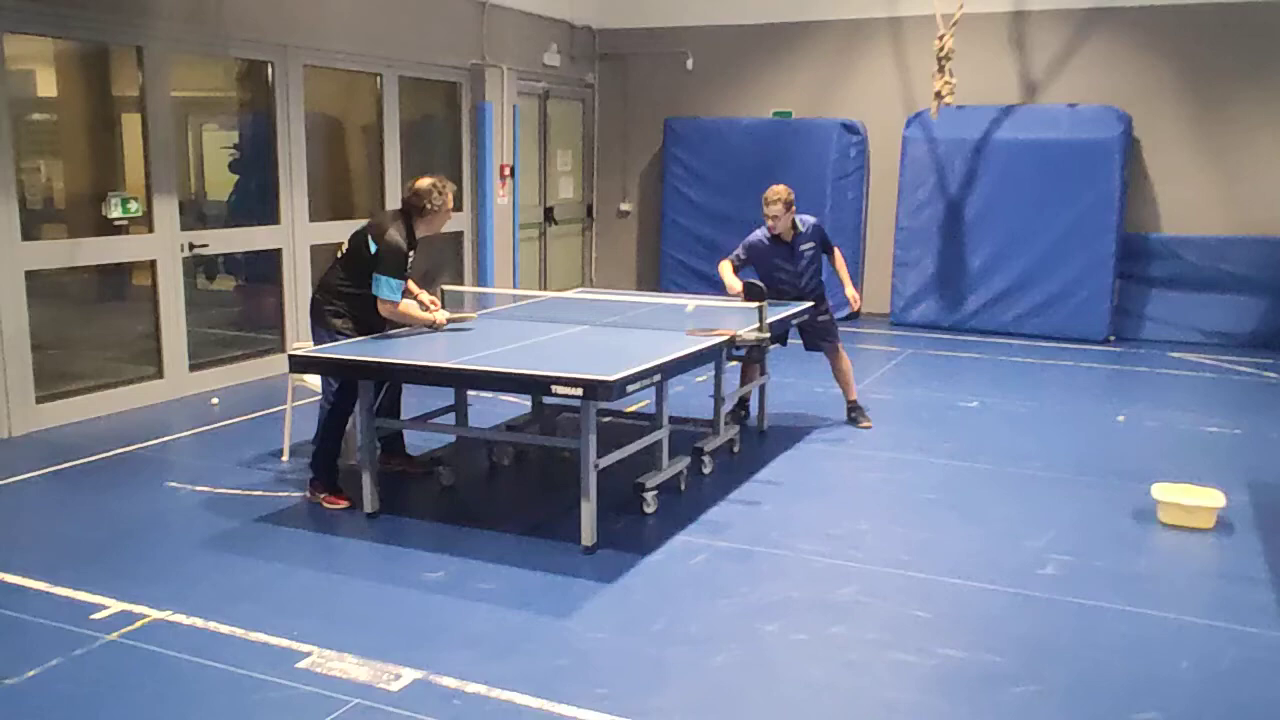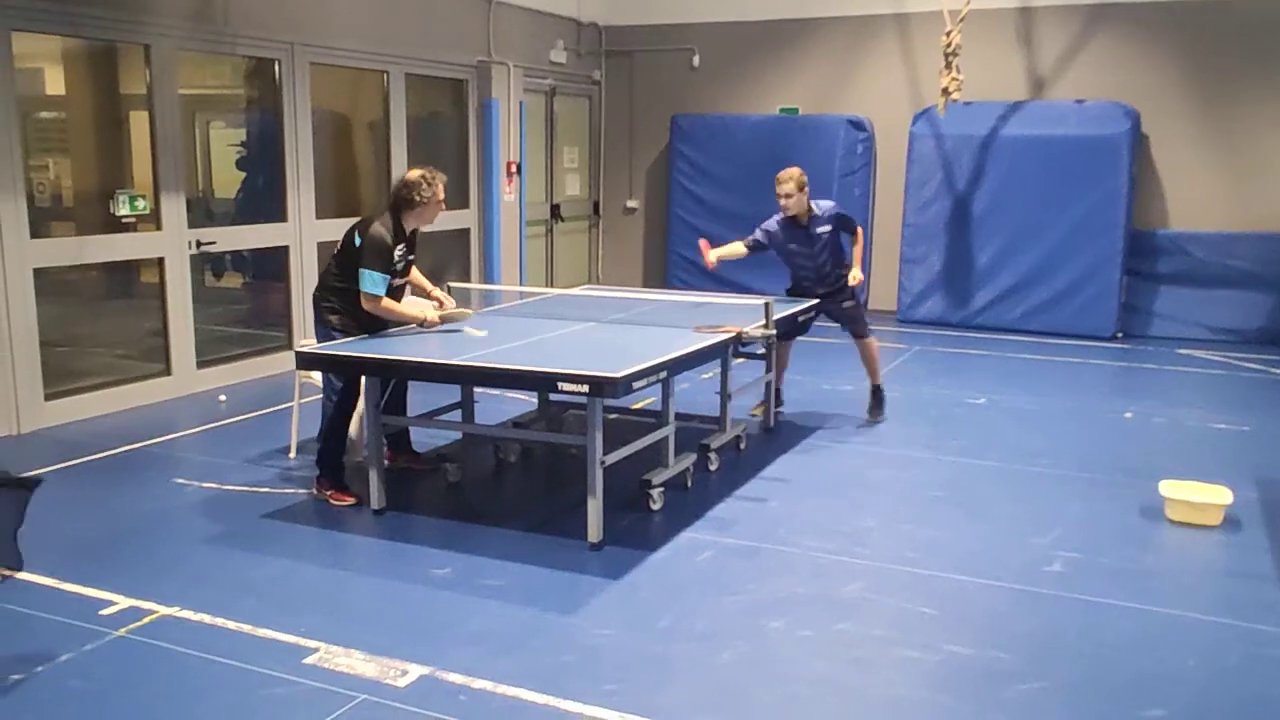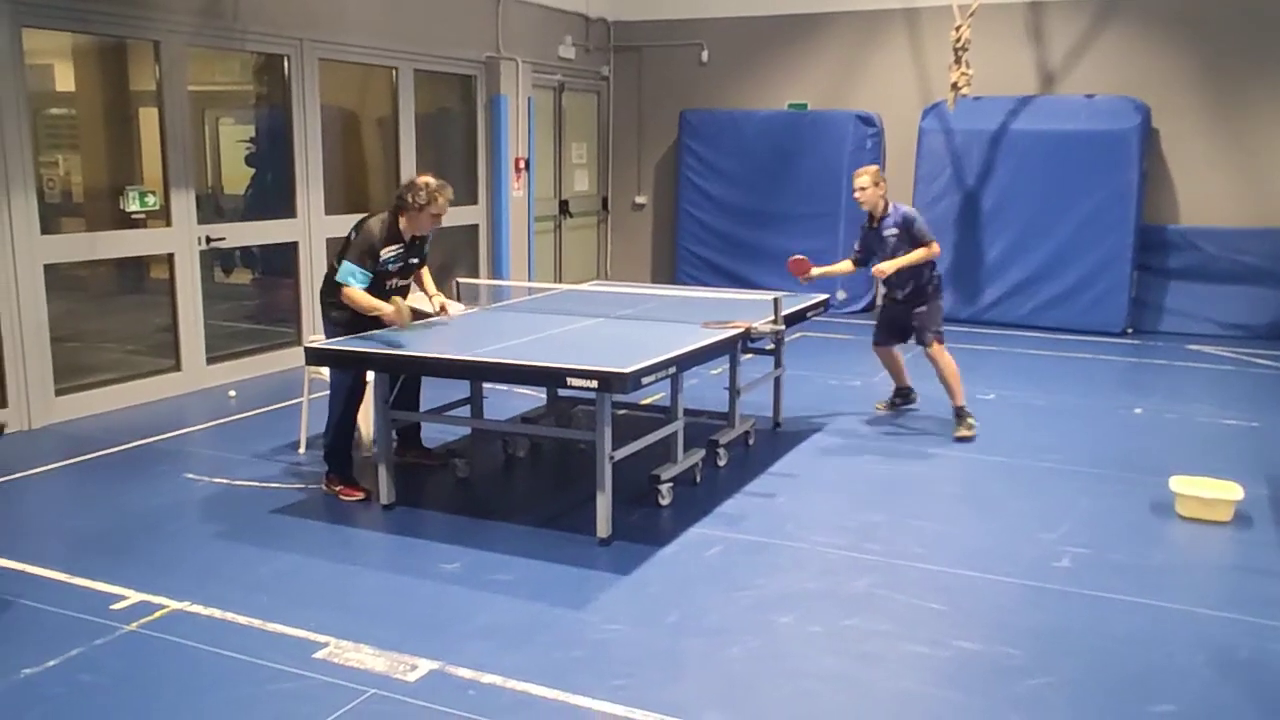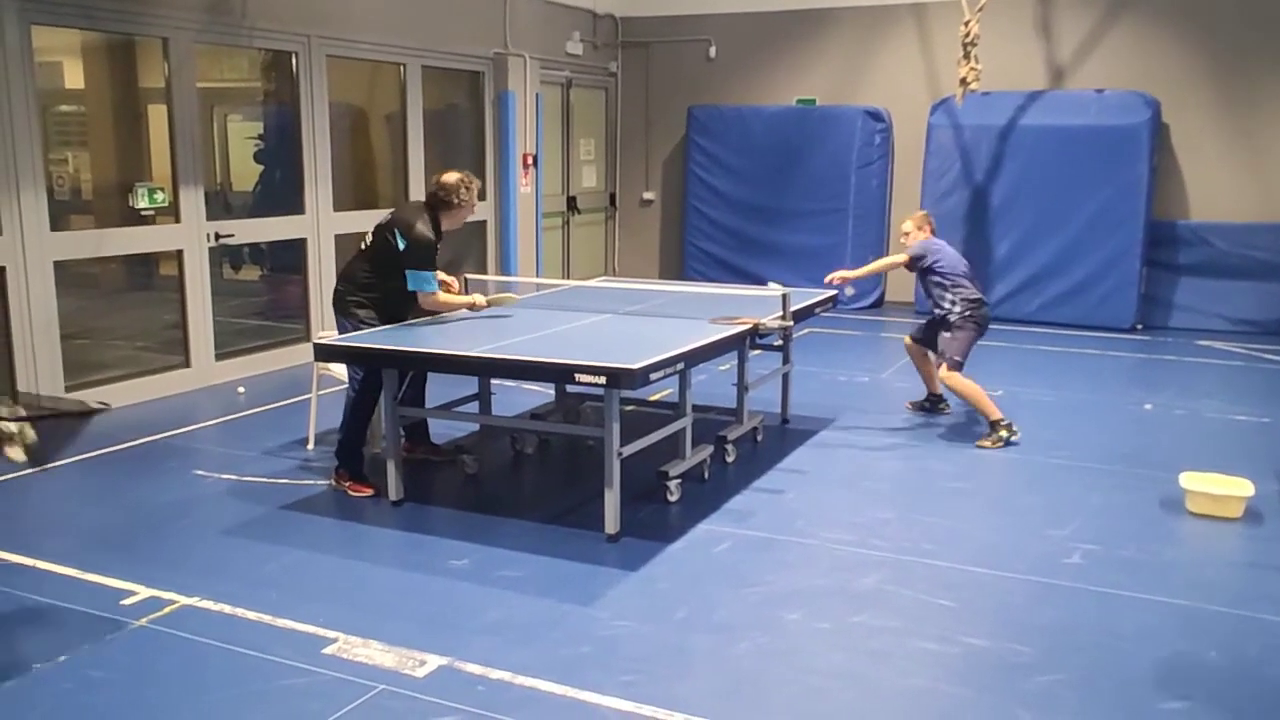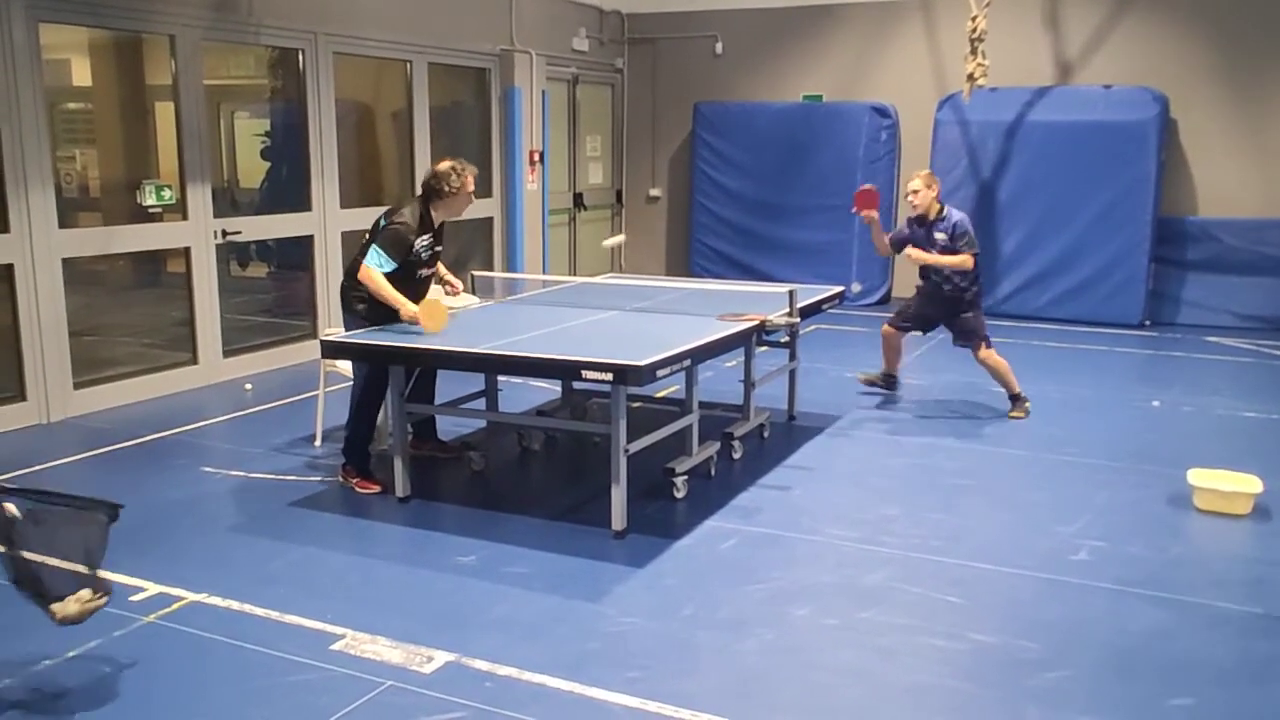
dt=0.5s
person 1, frame 1
left shoulder: (402, 226)
right shoulder: (393, 240)
right elbow: (388, 307)
left wrist: (418, 293)
right wrist: (430, 320)
left hip: (364, 316)
right hip: (337, 317)
left knee: (388, 379)
right knee: (341, 395)
left ankle: (392, 452)
right ankle: (322, 482)
person 1, frame 2
left shoulder: (407, 228)
right shoulder: (379, 235)
right elbow: (372, 301)
left wrist: (431, 291)
right wrist: (422, 317)
left hip: (371, 317)
right hip: (339, 316)
left knee: (395, 378)
right knee: (343, 393)
left ankle: (398, 449)
right ankle: (328, 478)
person 1, frame 3
left shoulder: (419, 233)
right shoulder: (373, 233)
left elbow: (419, 266)
right elbow: (347, 291)
left wrist: (433, 294)
right wrist: (383, 310)
left hip: (384, 310)
right hip: (346, 312)
left knee: (407, 372)
right knee: (350, 387)
left ankle: (408, 444)
right ankle: (337, 473)
person 1, frame 4
left shoulder: (422, 214)
right shoulder: (420, 234)
right elbow: (429, 300)
left wrist: (436, 275)
right wrist: (470, 301)
left hip: (389, 303)
right hip: (360, 305)
left knee: (413, 367)
right knee: (367, 383)
left ankle: (416, 440)
right ankle: (347, 469)
person 1, frame 5
left shoulder: (436, 219)
right shoulder: (405, 223)
right elbow: (367, 272)
left wrist: (444, 275)
right wrist: (401, 304)
left hip: (404, 303)
right hip: (369, 304)
left knee: (423, 366)
right knee: (372, 380)
left ankle: (424, 437)
right ankle: (354, 466)
person 2, frame 1
left shoulder: (812, 227)
right shoulder: (758, 241)
left elbow: (833, 252)
right elbow: (726, 263)
left wrist: (848, 286)
right wrist: (730, 278)
left hip: (813, 301)
right hip: (775, 303)
left knee: (835, 350)
left ankle: (853, 406)
right ankle: (742, 404)
person 2, frame 2
left shoulder: (830, 212)
right shoulder: (775, 227)
left elbow: (856, 232)
right elbow: (744, 247)
left wrist: (856, 267)
right wrist: (715, 254)
left hip: (838, 288)
right hip: (802, 292)
left knee: (863, 338)
right knee: (782, 340)
left ankle: (876, 391)
right ankle: (774, 395)
person 2, frame 3
left shoulder: (904, 215)
right shoulder: (868, 228)
left elbow: (933, 249)
right elbow: (855, 263)
left wrist: (895, 264)
right wrist: (821, 271)
left hip: (924, 291)
right hip: (896, 295)
left knee: (934, 347)
right knee: (882, 345)
left ankle: (962, 413)
right ankle: (904, 393)
person 2, frame 4
left shoulder: (927, 247)
right shoulder: (940, 252)
left elbow: (896, 260)
left wrist: (853, 274)
left hip: (965, 316)
right hip: (952, 315)
left knee: (947, 373)
right knee: (913, 343)
left ankle: (1001, 425)
right ankle: (936, 399)
person 2, frame 5
left shoulder: (958, 221)
right shoulder: (914, 224)
left elbow: (968, 262)
right elbow: (888, 248)
left wrist: (927, 258)
right wrist: (875, 224)
left hip: (963, 298)
right hip: (931, 295)
left knee: (984, 353)
right knee: (890, 330)
left ankle: (1018, 397)
right ankle: (889, 377)
